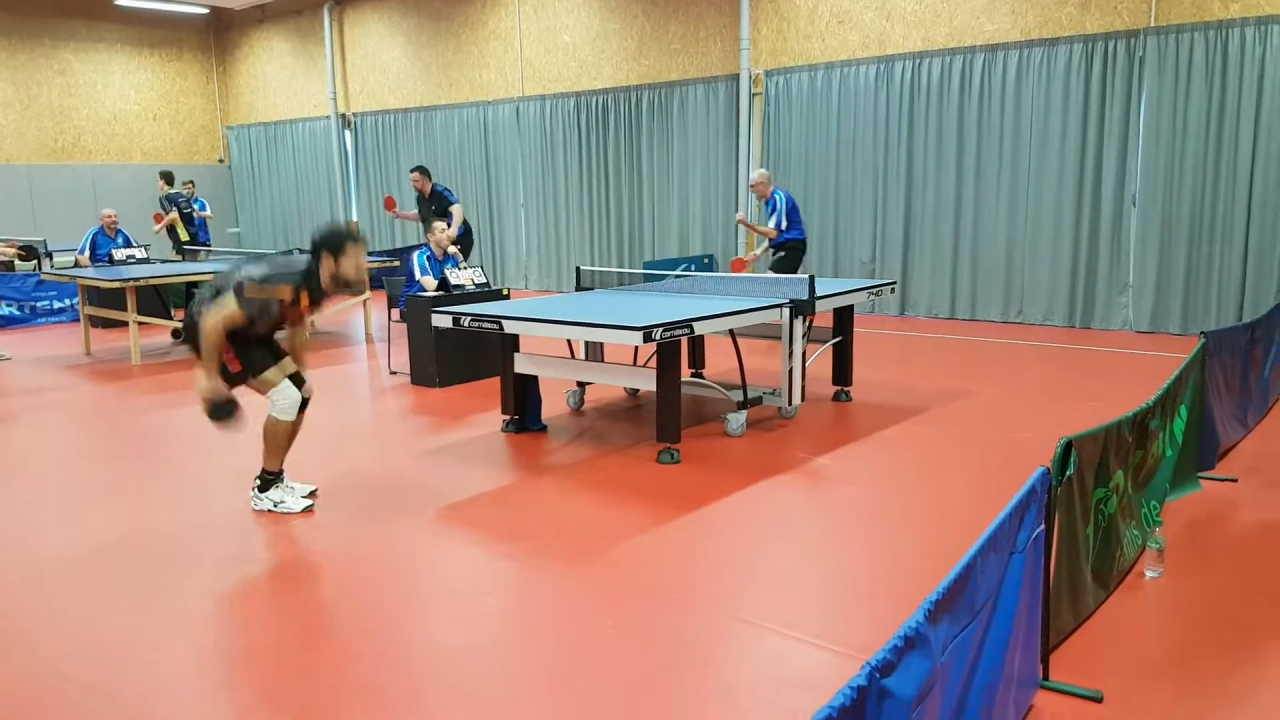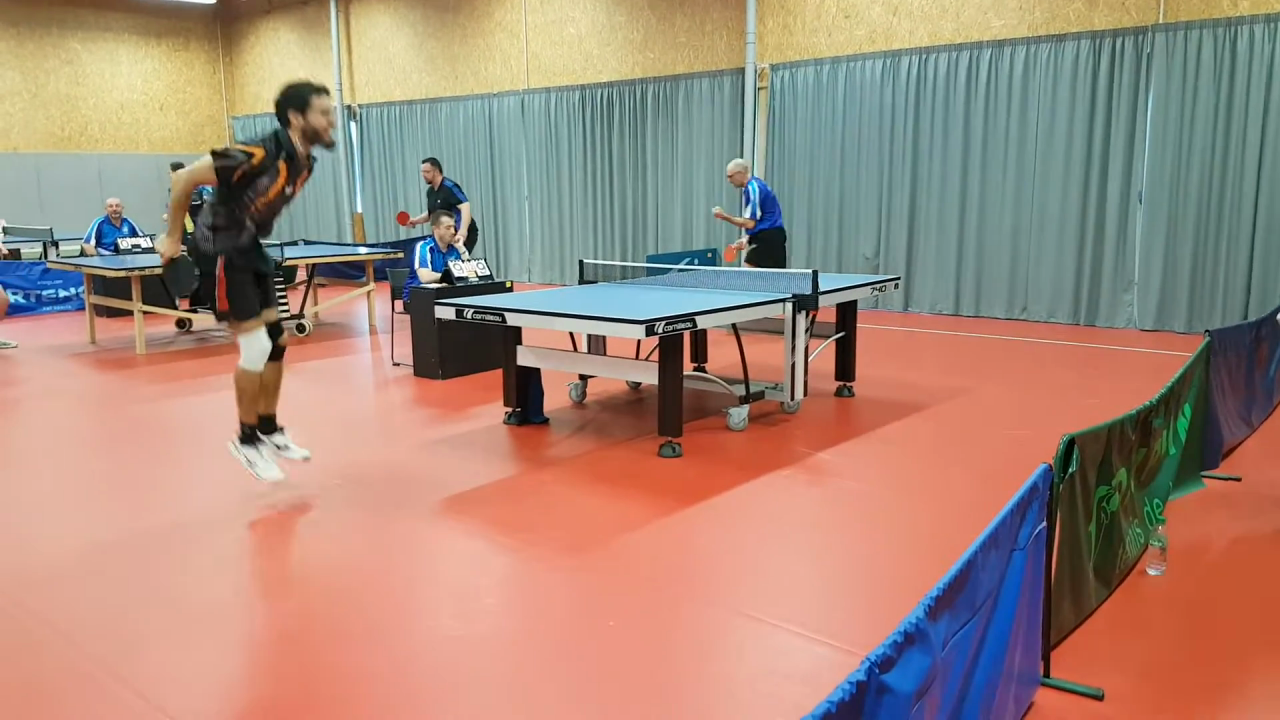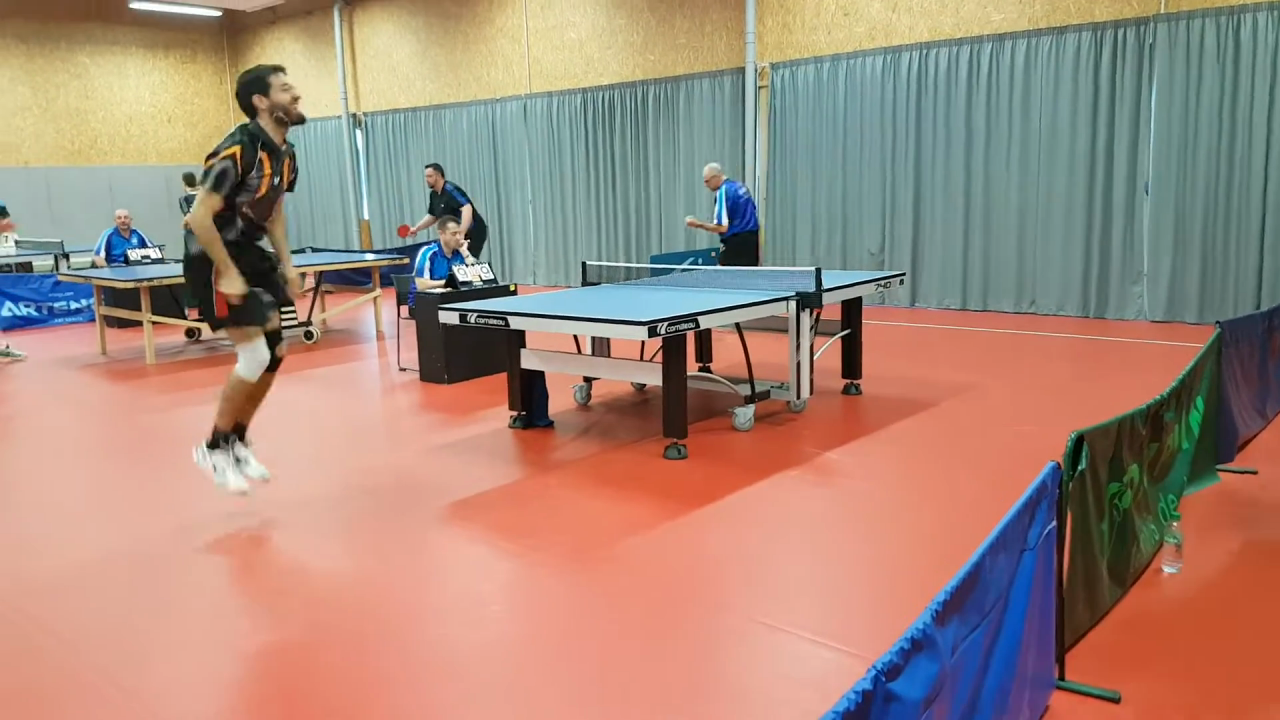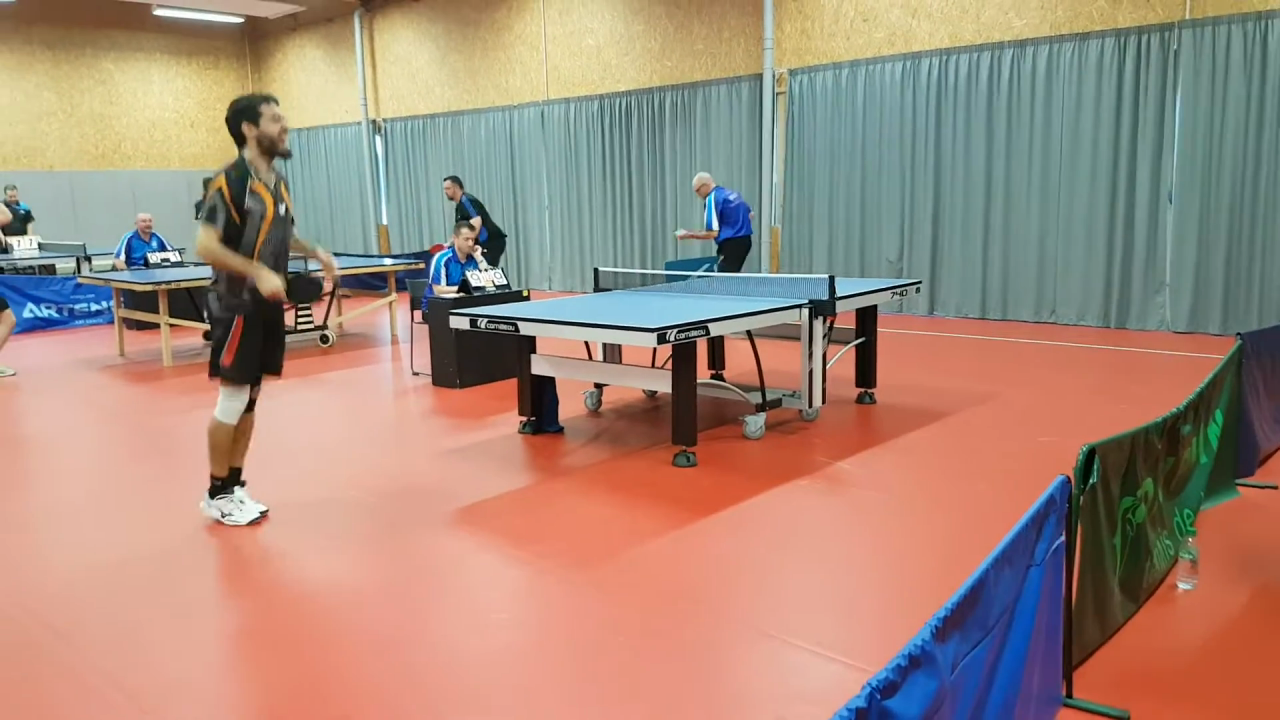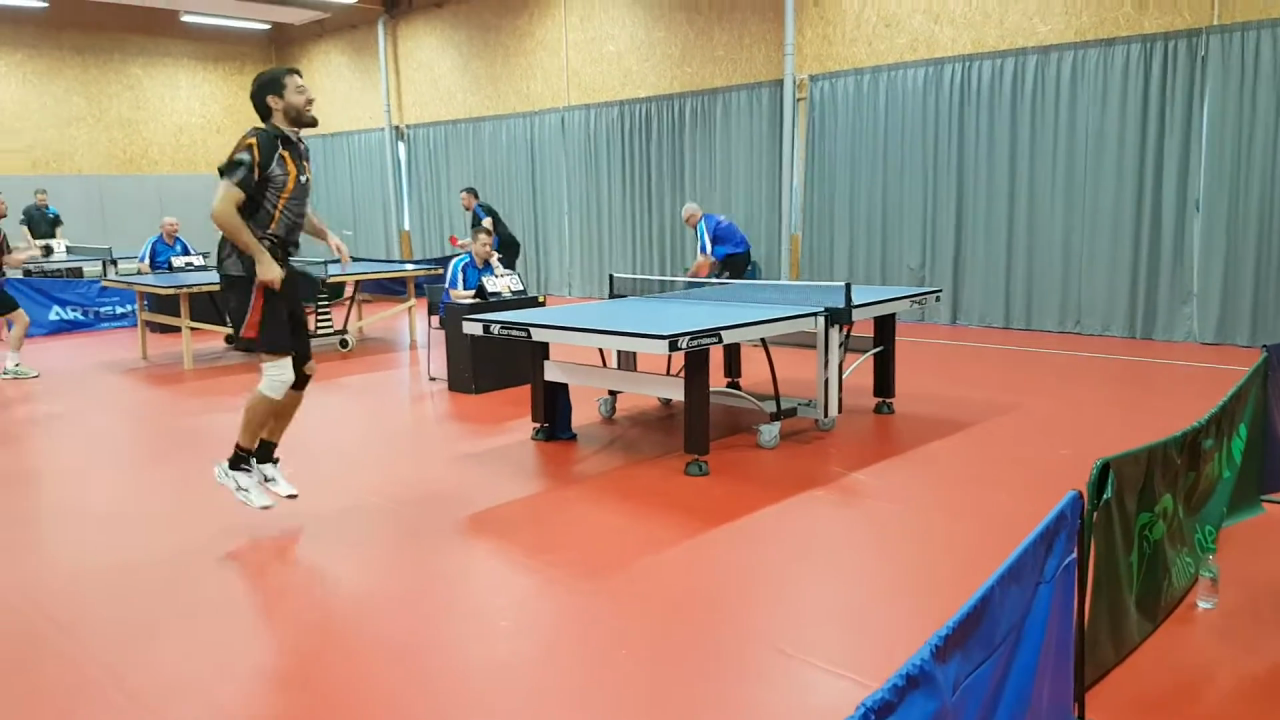
dt=0.2s
person 1, frame 1
left shoulder: (318, 285)
right shoulder: (283, 288)
left elbow: (298, 327)
right elbow: (214, 321)
left wrist: (299, 363)
right wrist: (208, 374)
left hip: (246, 327)
right hip: (214, 323)
left knee: (300, 393)
right knee: (286, 397)
left ankle: (274, 474)
right ankle: (267, 487)
person 1, frame 2
left shoulder: (303, 163)
right shoulder: (259, 155)
right elbow: (185, 178)
right wrist: (173, 236)
left hip: (249, 247)
right hip: (223, 251)
left knee: (276, 342)
right knee: (257, 346)
left ankle: (268, 431)
right ankle: (248, 439)
person 1, frame 3
left shoulder: (286, 154)
right shoulder: (238, 150)
right elbow: (200, 216)
left wrist: (287, 264)
right wrist: (227, 273)
left hip: (253, 254)
right hip: (223, 258)
left knee: (274, 354)
right knee: (255, 357)
left ankle: (236, 440)
right ankle: (215, 446)
person 1, frame 4
left shoulder: (277, 180)
right shoulder: (231, 182)
right elbow: (205, 246)
left wrist: (314, 251)
right wrist: (257, 273)
left hip: (268, 301)
right hip: (240, 305)
left knee: (249, 399)
right knee: (233, 401)
left ankle: (234, 485)
right ankle: (218, 493)
person 1, frame 5
left shoulder: (298, 148)
right shoulder: (256, 146)
right elbow: (221, 211)
left wrist: (324, 233)
right wrist: (261, 258)
left hip: (280, 272)
right hip: (252, 275)
left knee: (303, 371)
right knee: (280, 375)
left ankle: (265, 459)
right ankle: (238, 464)
